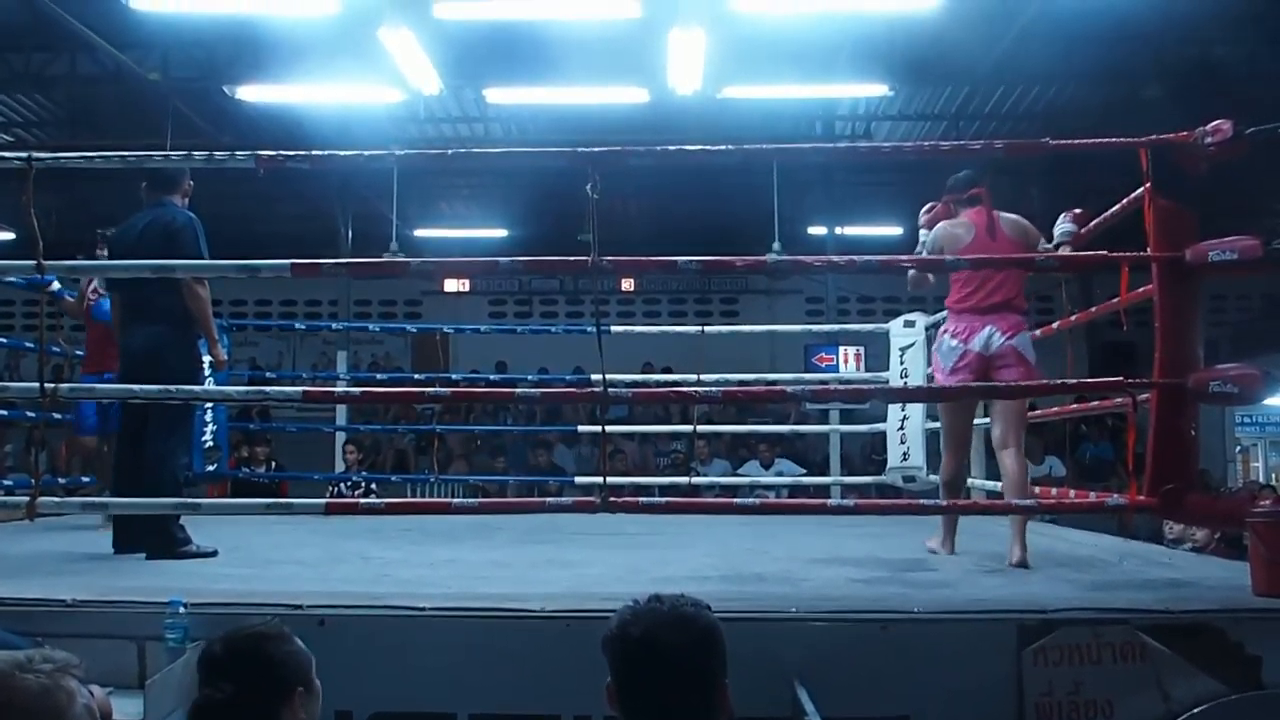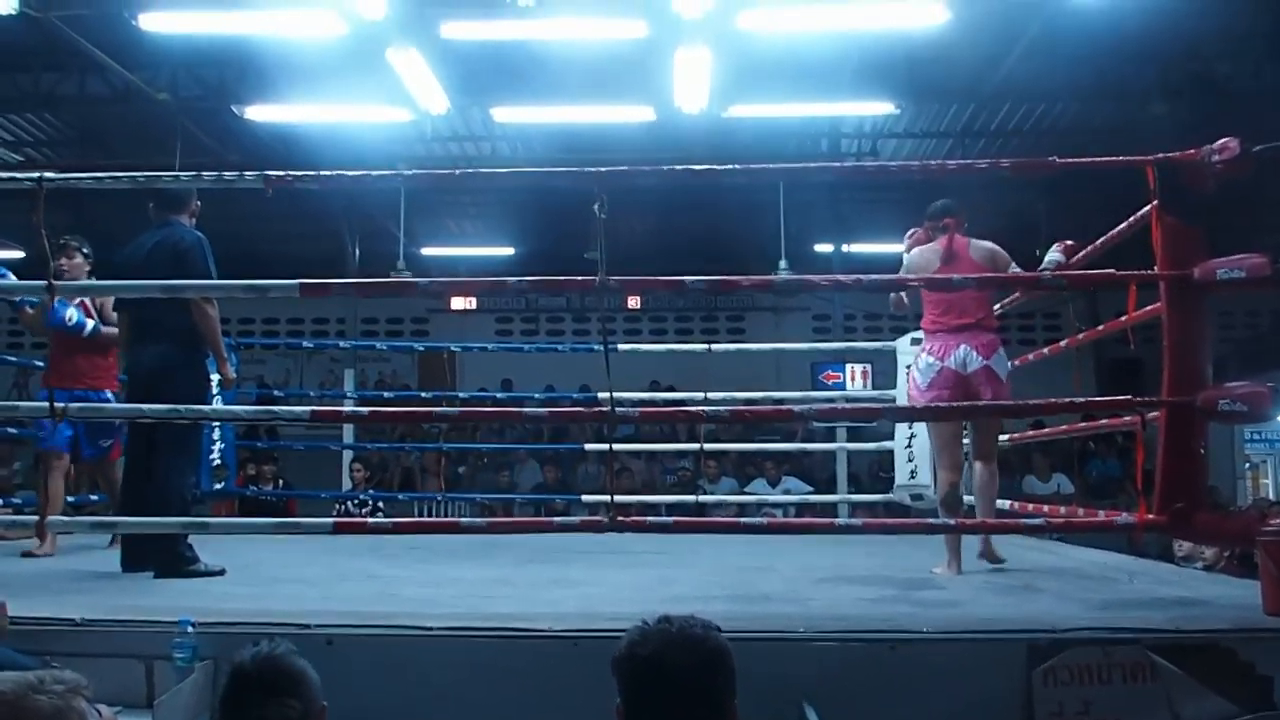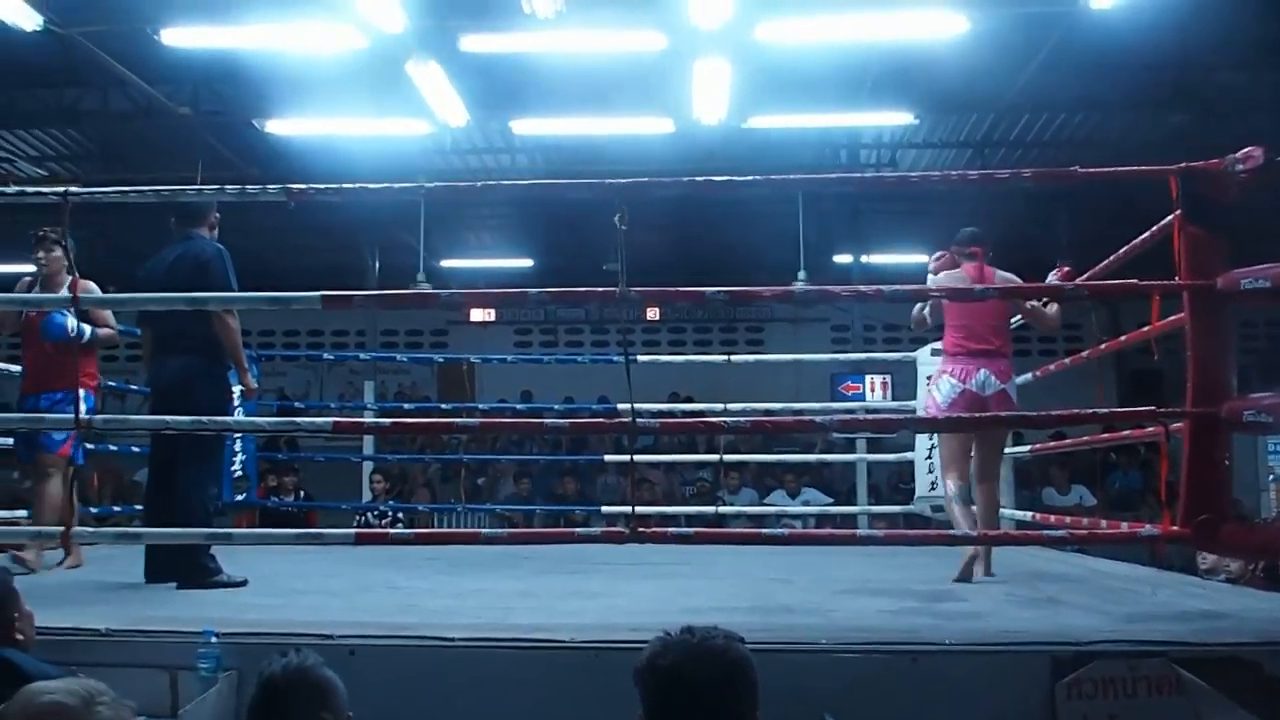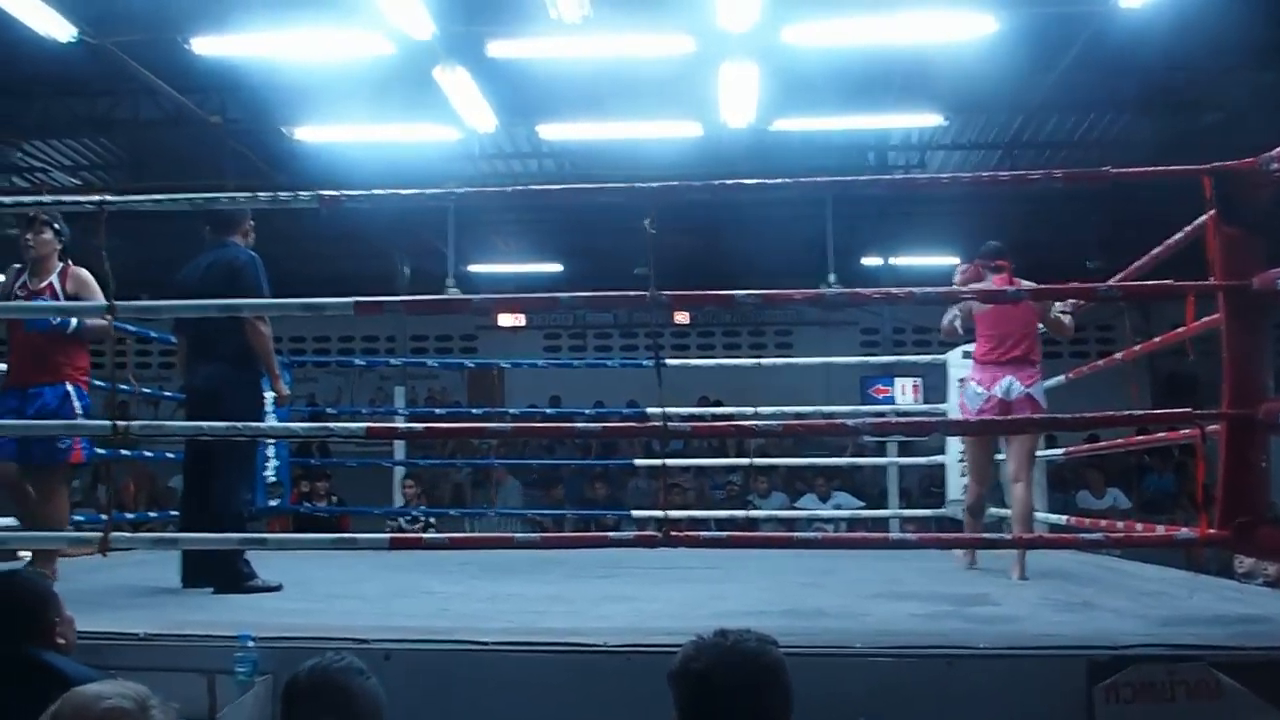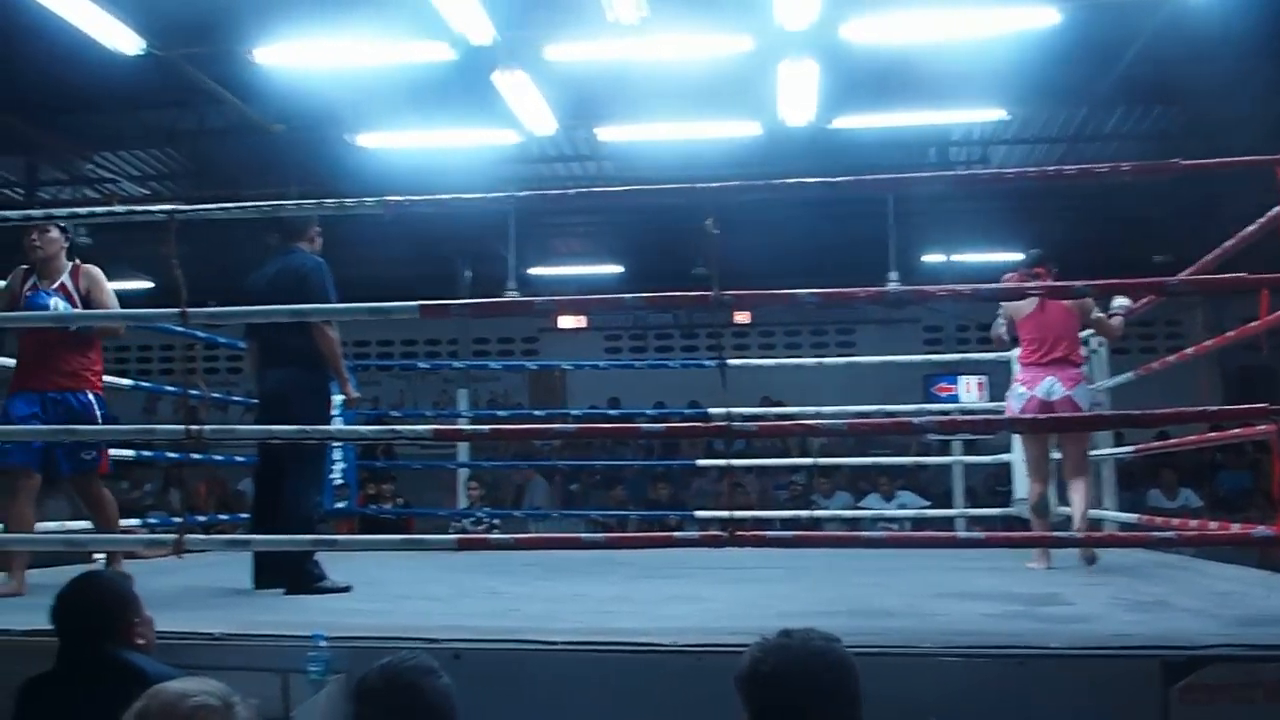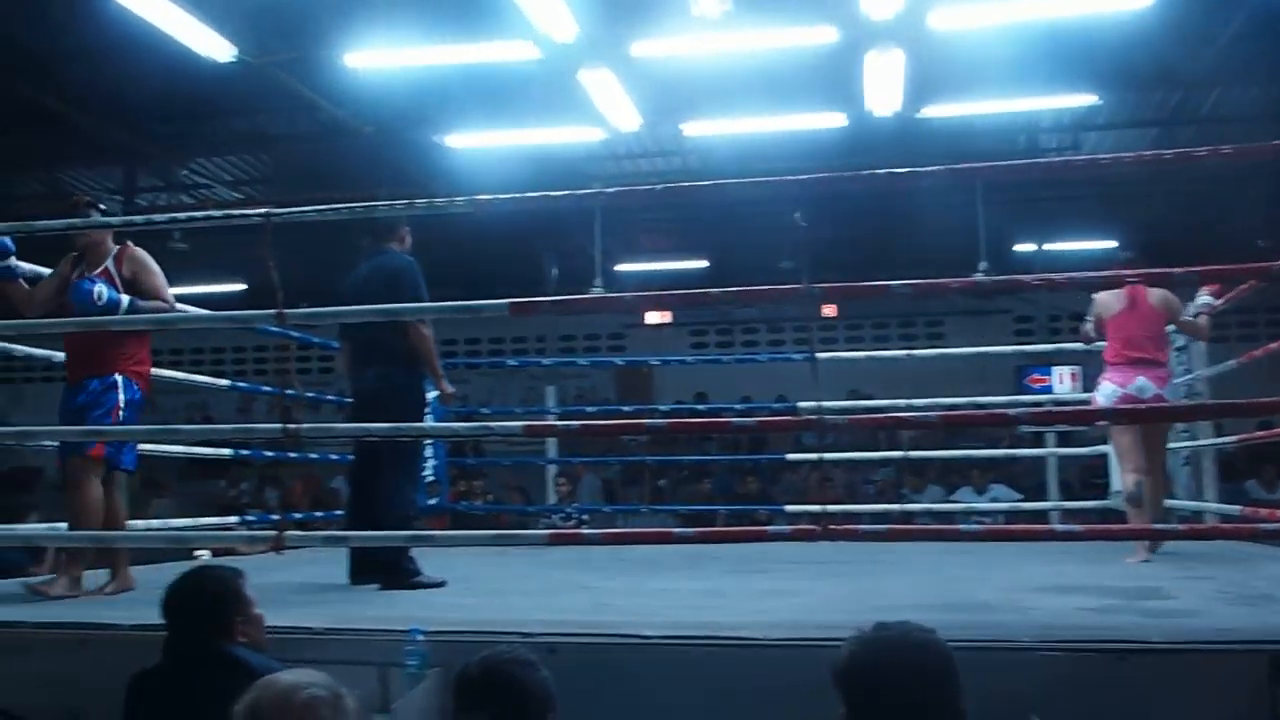
dt=0.4s
person 1, frame 1
left shoulder: (124, 231)
right shoulder: (183, 222)
left elbow: (116, 297)
right elbow: (193, 285)
right wrist: (213, 341)
left hip: (134, 344)
right hip: (172, 343)
left knee: (133, 438)
right knee: (170, 440)
left ankle: (129, 533)
right ankle: (165, 536)
person 1, frame 2
left shoulder: (132, 250)
right shoulder: (191, 241)
left elbow: (124, 316)
right elbow: (202, 304)
right wrist: (222, 359)
left hip: (142, 363)
right hip: (180, 361)
left knee: (140, 457)
right knee: (178, 459)
left ankle: (137, 551)
right ankle: (173, 554)
person 1, frame 3
left shoulder: (154, 264)
right shoulder: (211, 254)
left elbow: (146, 329)
right elbow: (223, 316)
right wrist: (243, 371)
left hip: (165, 375)
right hip: (203, 373)
left knee: (163, 468)
right knee: (200, 470)
left ankle: (161, 562)
right ankle: (196, 565)
person 1, frame 4
left shoulder: (190, 270)
right shoulder: (244, 261)
left elbow: (182, 336)
right elbow: (255, 323)
right wrist: (275, 377)
left hip: (200, 381)
right hip: (236, 379)
left knee: (199, 473)
right knee: (233, 475)
left ankle: (197, 567)
right ankle: (231, 570)
person 1, frame 5
left shoulder: (260, 276)
right shoulder: (312, 266)
left elbow: (253, 341)
right elbow: (323, 328)
right wrist: (344, 381)
left hip: (272, 385)
right hip: (305, 383)
left knee: (270, 475)
right knee: (303, 478)
left ankle: (269, 569)
right ankle: (302, 572)
person 1, frame 6
left shoulder: (355, 277)
right shoulder: (403, 266)
left elbow: (347, 340)
right elbow: (417, 326)
right wrist: (438, 377)
left hip: (365, 383)
right hip: (399, 381)
left knee: (366, 472)
right knee: (399, 474)
left ankle: (365, 564)
right ankle: (396, 567)
person 2, frame 1
left shoulder: (945, 230)
right shoulder: (1018, 226)
left elbow: (916, 282)
left wrist: (924, 233)
right wrist: (1066, 237)
left hip: (963, 335)
right hip: (1010, 334)
left knee: (955, 448)
right knee: (1009, 445)
left ankle: (946, 537)
right ankle: (1017, 543)
person 2, frame 2
left shoulder: (918, 257)
right shoulder: (987, 251)
left elbow: (897, 304)
left hip: (938, 356)
right hip: (984, 353)
left knee: (948, 462)
right knee: (986, 454)
left ankle: (953, 558)
right ankle: (985, 536)
person 2, frame 3
left shoulder: (944, 281)
right shoulder: (1009, 282)
left elbow: (918, 322)
right elbow: (1049, 322)
left hip: (956, 377)
right hip: (998, 378)
left knee: (954, 474)
right knee: (988, 475)
left ankle: (972, 543)
right ankle: (985, 560)
person 2, frame 4
left shoulder: (973, 293)
left elbow: (948, 331)
right elbow: (1065, 331)
right wrist: (1065, 306)
left hip: (985, 384)
right hip: (1026, 385)
left knee: (979, 478)
right knee: (1020, 476)
left ankle: (970, 551)
right ankle: (1019, 563)
person 2, frame 5
left shoulder: (1014, 302)
right shoulder: (1076, 297)
left elbow: (998, 338)
right elbow: (1112, 331)
right wrist: (1120, 308)
left hip: (1030, 386)
right hip: (1070, 384)
left knee: (1037, 475)
right knee: (1077, 470)
left ankle: (1042, 553)
right ankle: (1080, 527)
person 2, frame 6
left shoulder: (1103, 300)
right shoulder: (1163, 297)
left elbow: (1088, 335)
right elbow: (1200, 332)
right wrist: (1204, 304)
left hip: (1119, 384)
right hip: (1156, 383)
left knee: (1131, 468)
right knee: (1155, 467)
left ankle: (1141, 543)
right ankle: (1153, 537)
person 3, frame 1
right shoulder: (90, 282)
right elbow: (77, 312)
right wrist: (52, 288)
right hip: (93, 372)
right knee: (84, 443)
right ankle: (107, 488)
person 3, frame 2
left shoulder: (102, 294)
right shoulder: (52, 294)
left elbow: (122, 334)
right elbow: (37, 325)
left wrist: (85, 326)
left hip: (97, 392)
right hip: (57, 390)
left knee: (103, 465)
right knee: (53, 459)
right ankle: (47, 537)
person 3, frame 3
left shoulder: (85, 289)
left elbow: (113, 334)
left wrist: (81, 332)
left hip: (72, 392)
right hip: (33, 392)
left knee: (50, 465)
right knee: (49, 470)
left ankle: (35, 550)
right ankle: (72, 549)
person 3, frame 4
left shoulder: (75, 277)
left elbow: (106, 325)
left wrist: (66, 323)
left hip: (61, 389)
left knee: (52, 476)
left ankle: (47, 563)
person 3, frame 5
left shoulder: (86, 275)
left elbow: (116, 324)
left wrist: (70, 317)
left hip: (77, 393)
left knee: (88, 482)
left ankle: (116, 560)
person 3, frame 6
left shoulder: (133, 259)
right shoulder: (72, 267)
left elbow: (168, 309)
left wrist: (118, 303)
left hip: (119, 380)
right hip: (80, 383)
left knee: (86, 466)
right knee: (106, 475)
left ankle: (70, 574)
right ankle: (122, 571)
